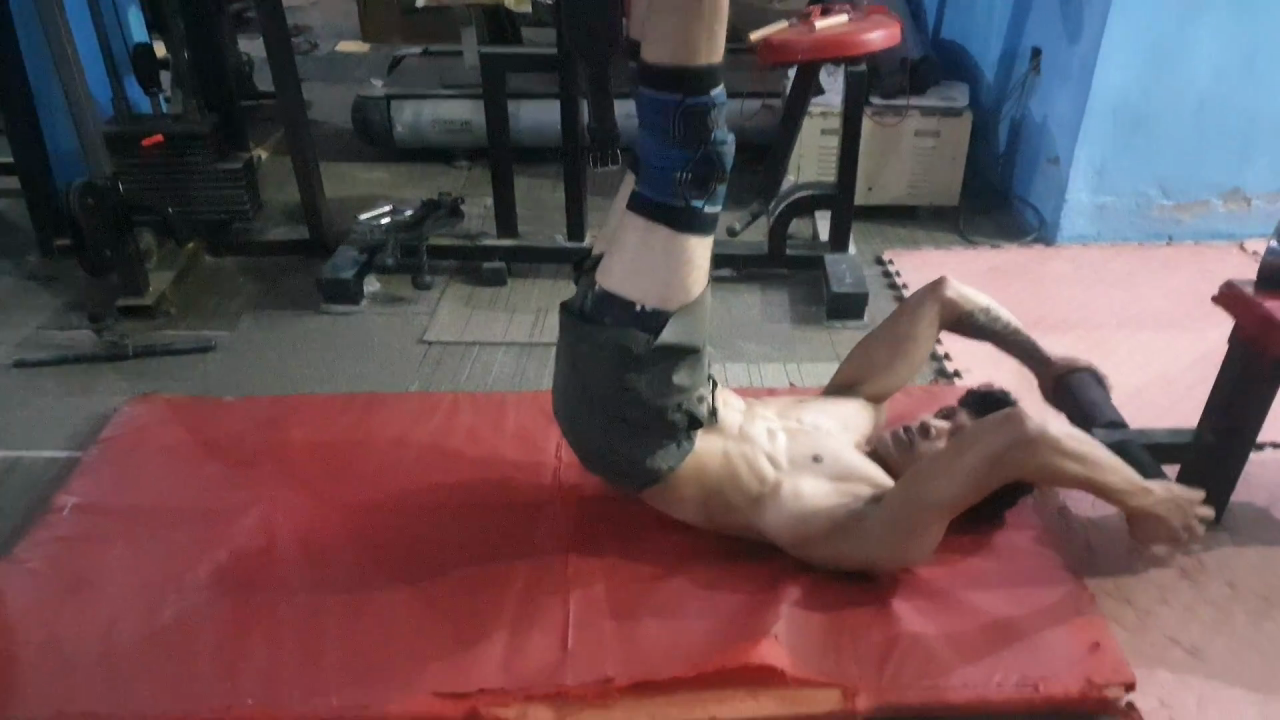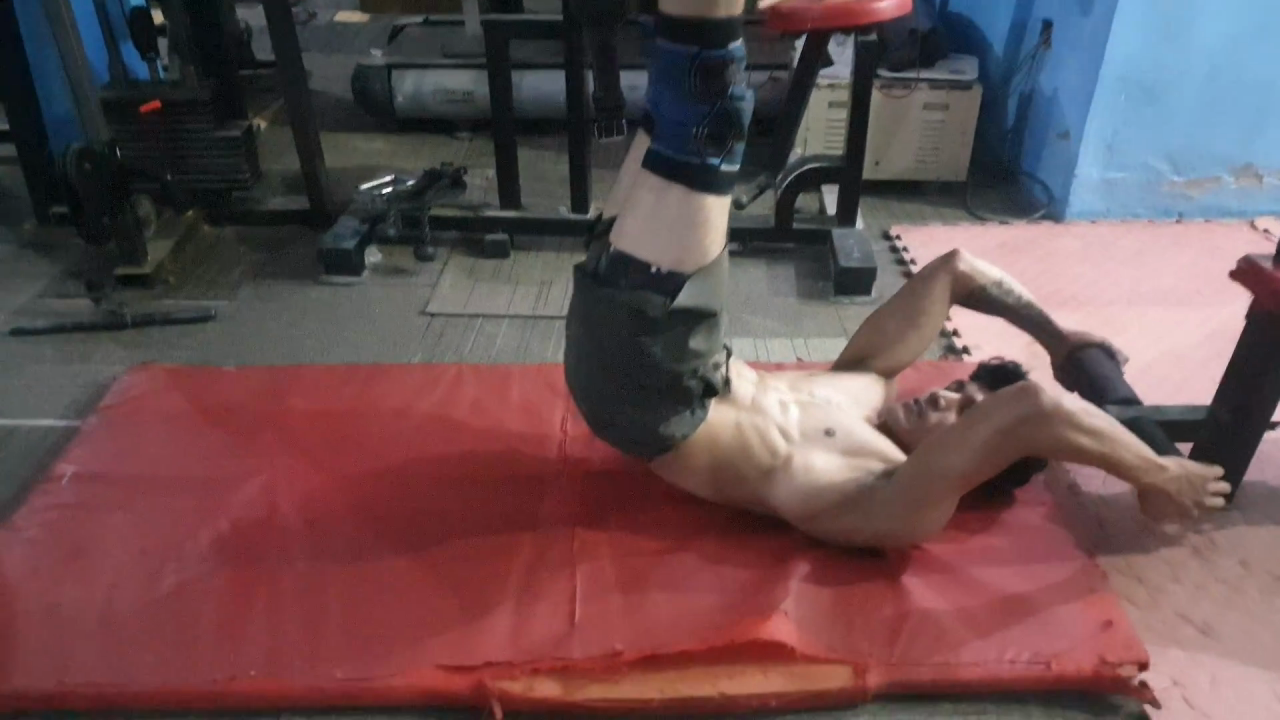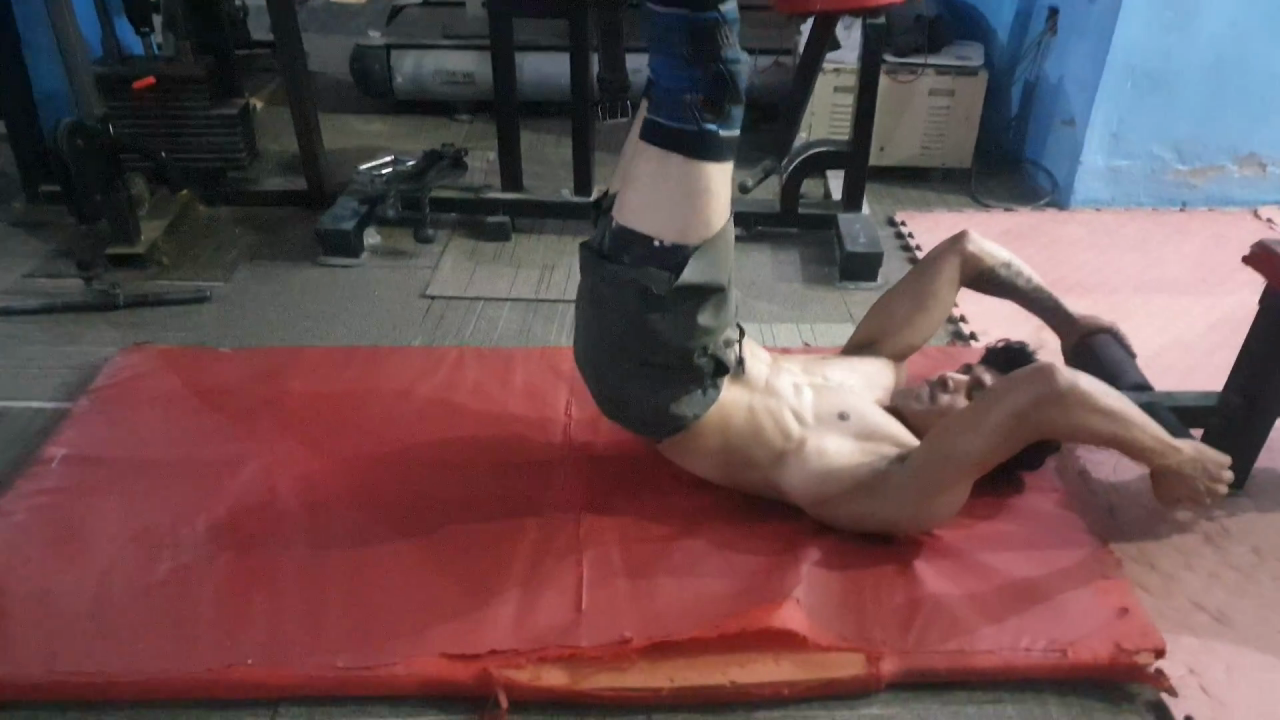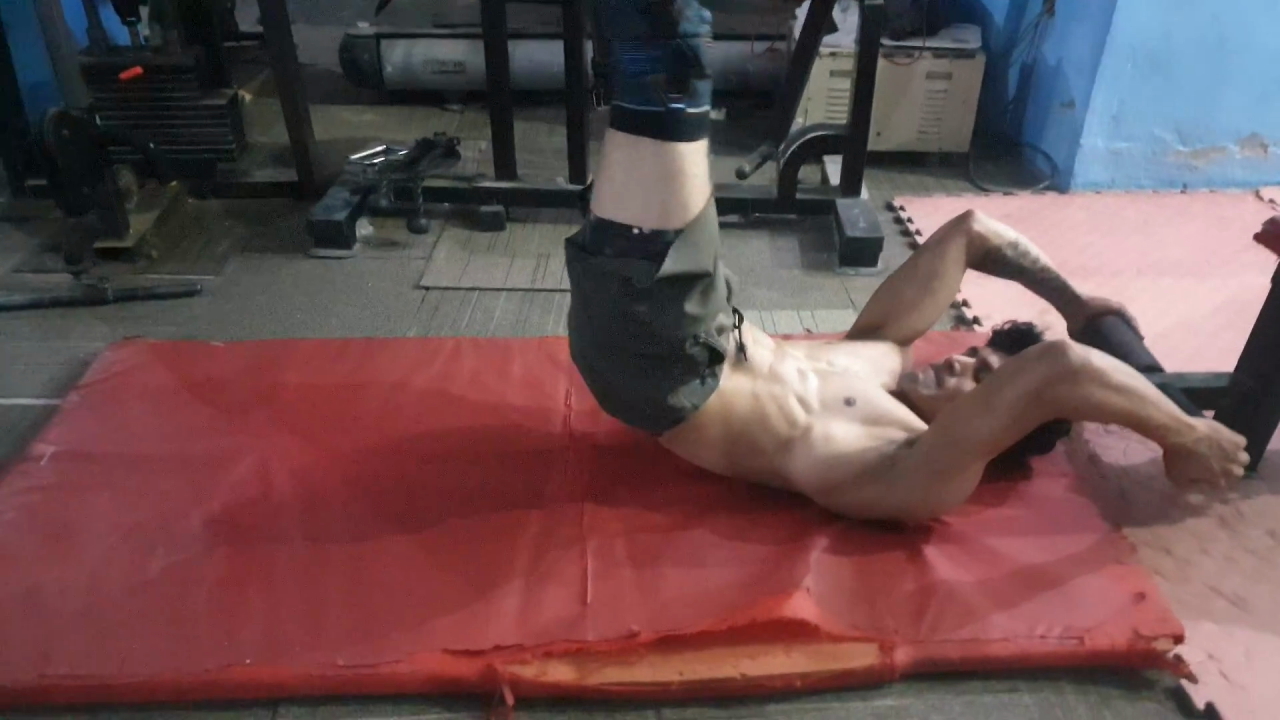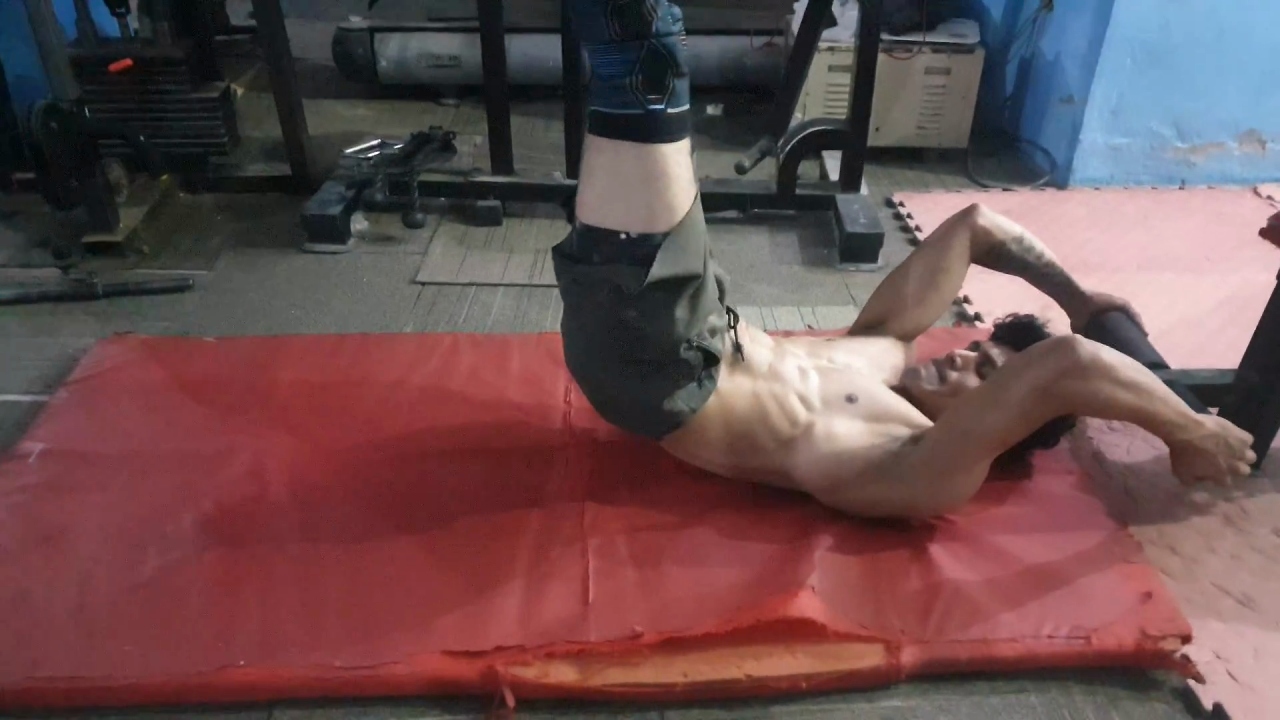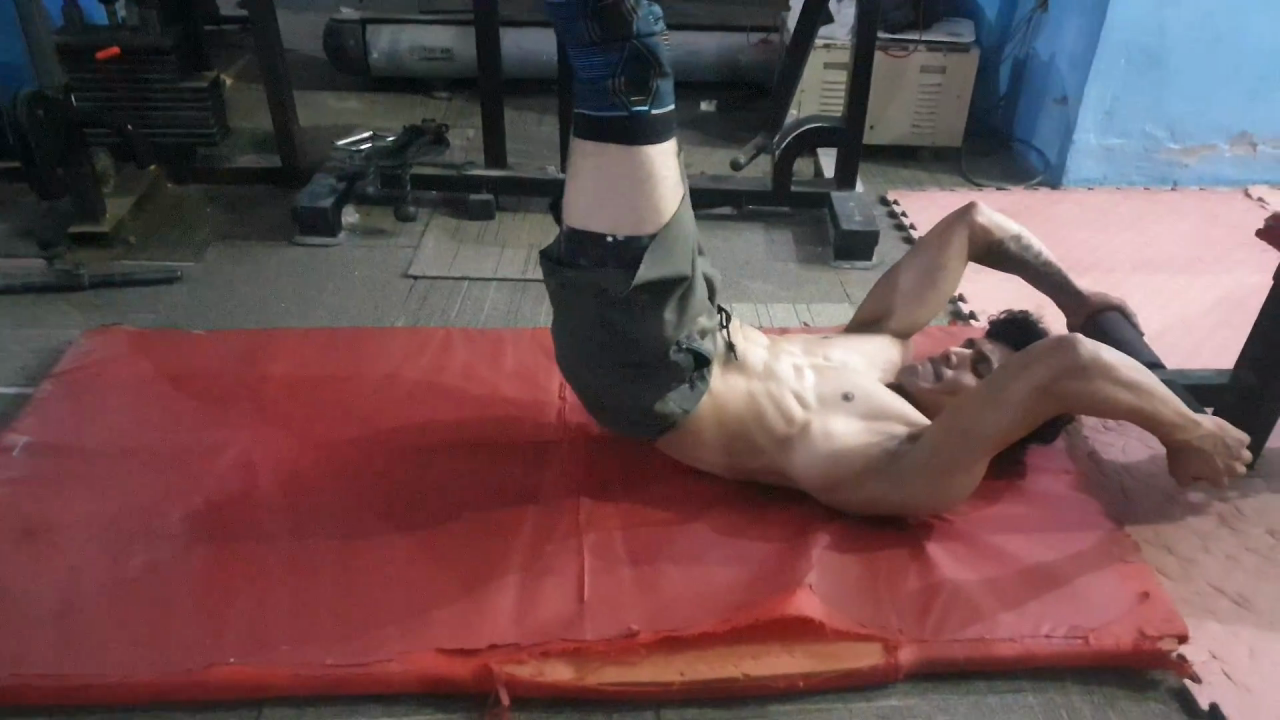
dt=0.2s
person 1, frame 1
left shoulder: (896, 533)
right shoulder: (854, 416)
right elbow: (943, 297)
left wrist: (1143, 501)
right wrist: (1044, 364)
left hip: (630, 420)
right hip: (625, 396)
person 1, frame 2
left shoulder: (907, 508)
right shoulder: (864, 391)
right elbow: (957, 270)
left wrist: (1156, 477)
right wrist: (1058, 339)
left hip: (645, 389)
right hip: (635, 361)
person 1, frame 3
left shoulder: (921, 494)
right shoulder: (875, 374)
right elbow: (965, 252)
left wrist: (1171, 461)
right wrist: (1067, 323)
left hip: (655, 367)
person 1, frame 4
left shoulder: (929, 480)
right shoulder: (882, 360)
right elbow: (970, 232)
left wrist: (1186, 439)
right wrist: (1075, 305)
left hip: (656, 363)
right hip: (681, 334)
person 1, frame 5
left shoulder: (936, 475)
right shoulder: (885, 354)
right elbow: (975, 225)
left wrist: (1193, 435)
right wrist: (1080, 300)
left hip: (649, 366)
right hip: (701, 337)
person 1, frame 6
left shoulder: (932, 475)
right shoulder: (883, 352)
right elbow: (973, 223)
left wrist: (1189, 435)
right wrist: (1076, 300)
left hip: (649, 370)
right hip: (700, 336)
